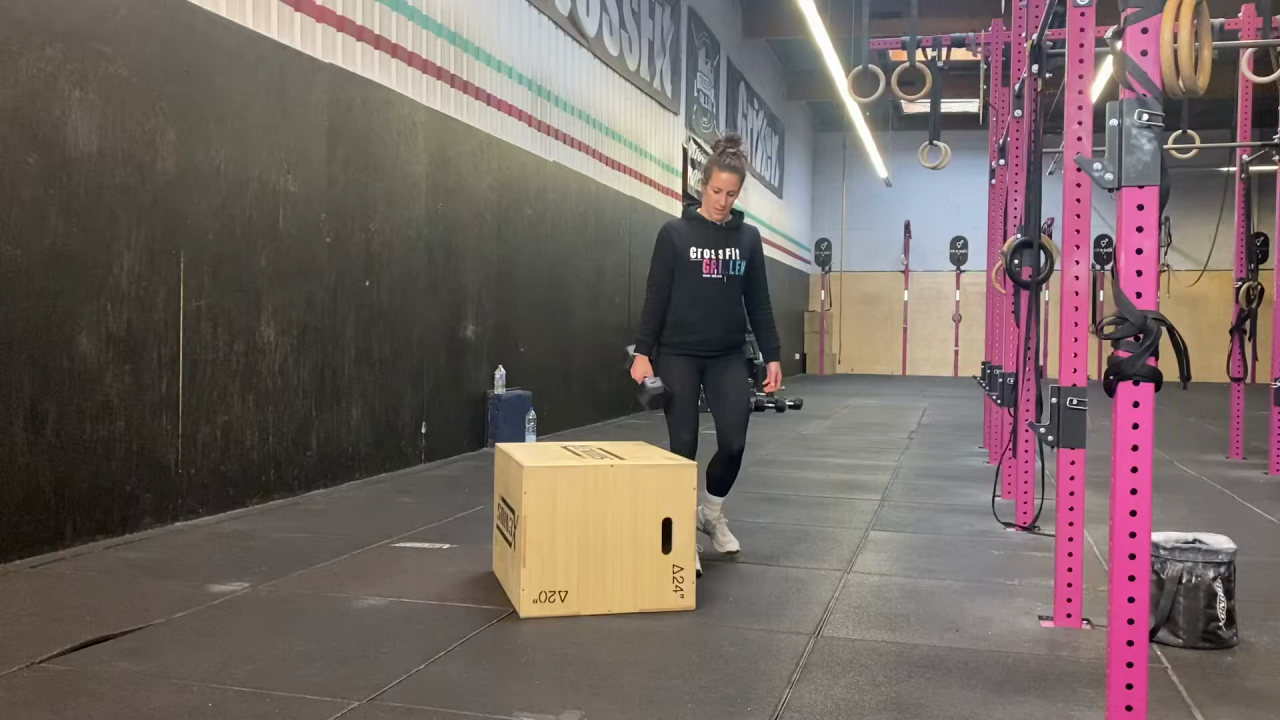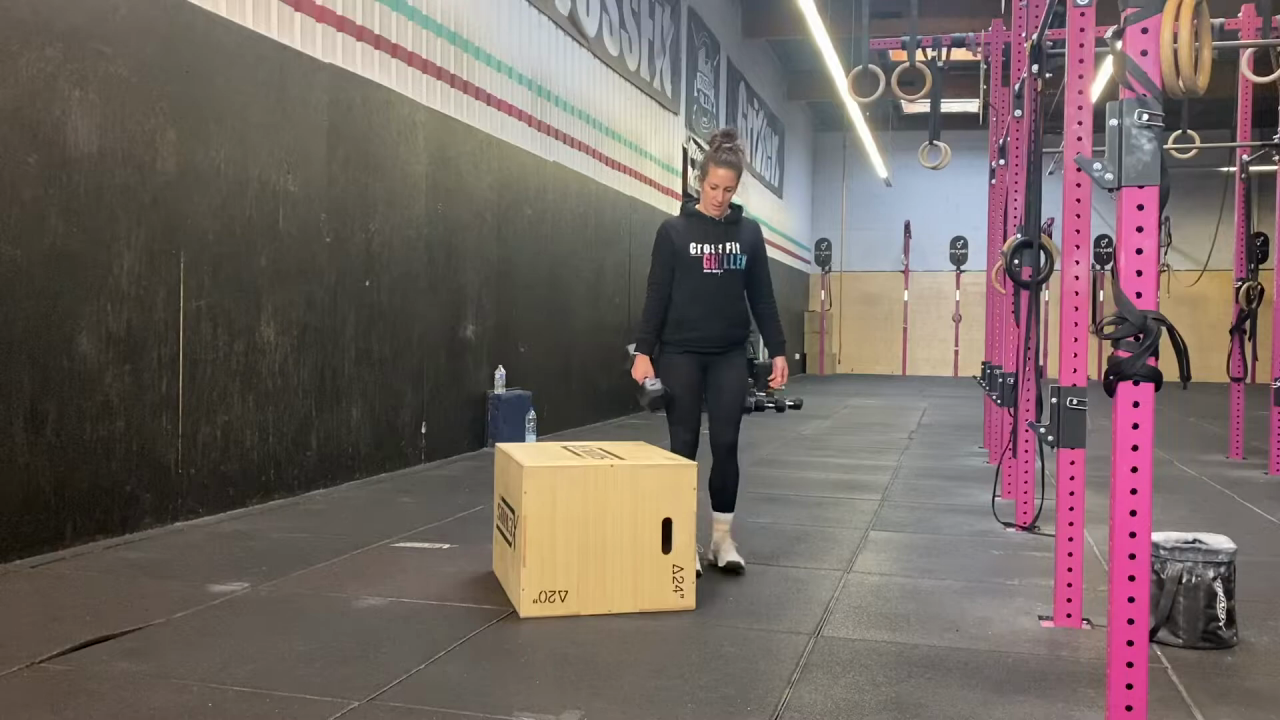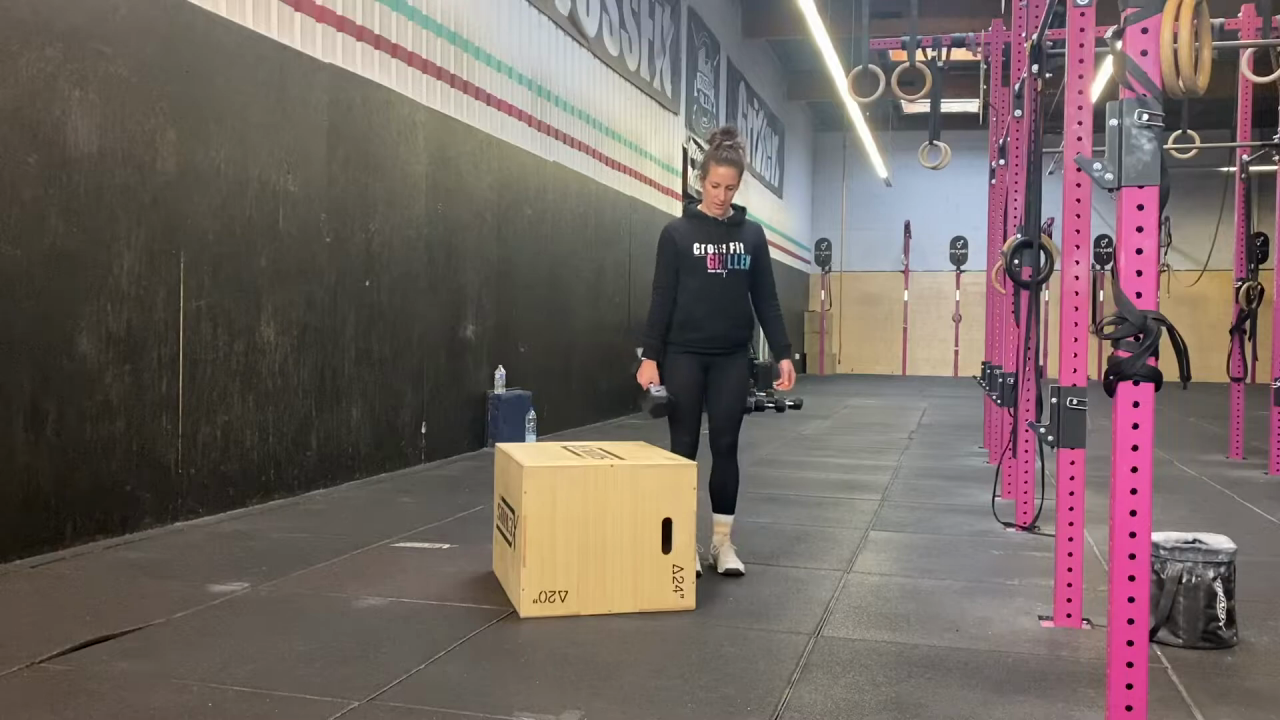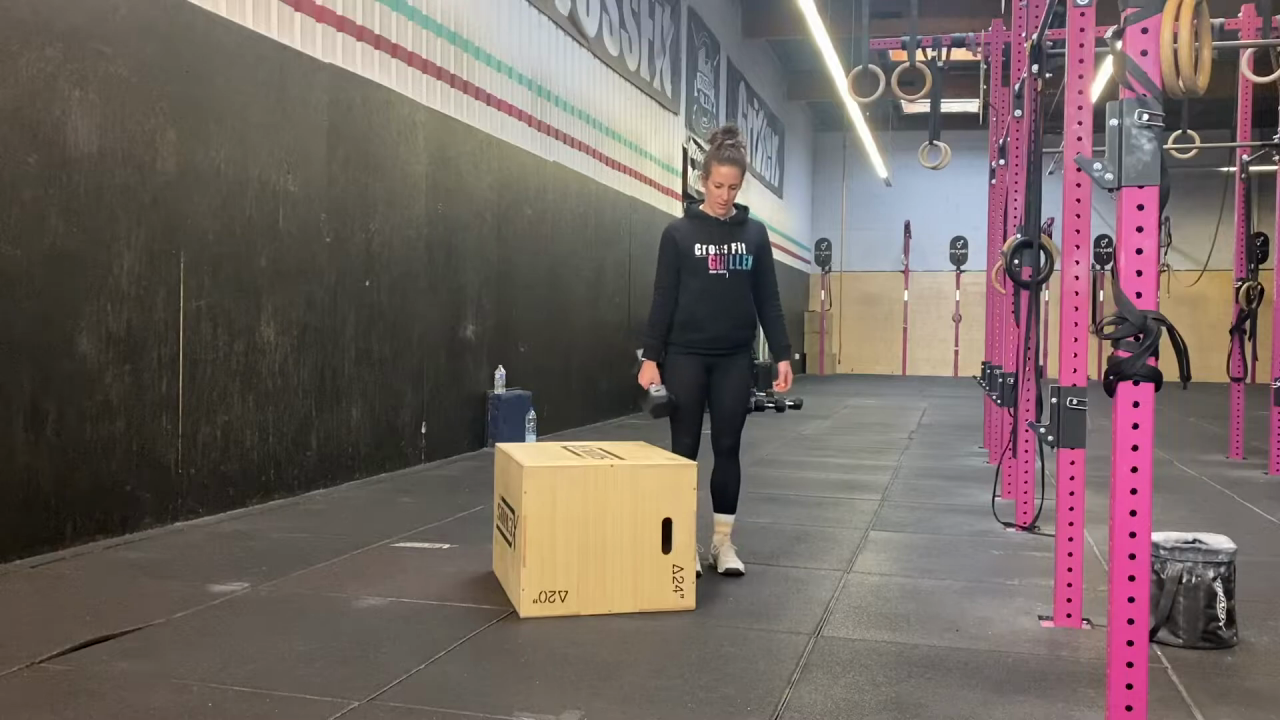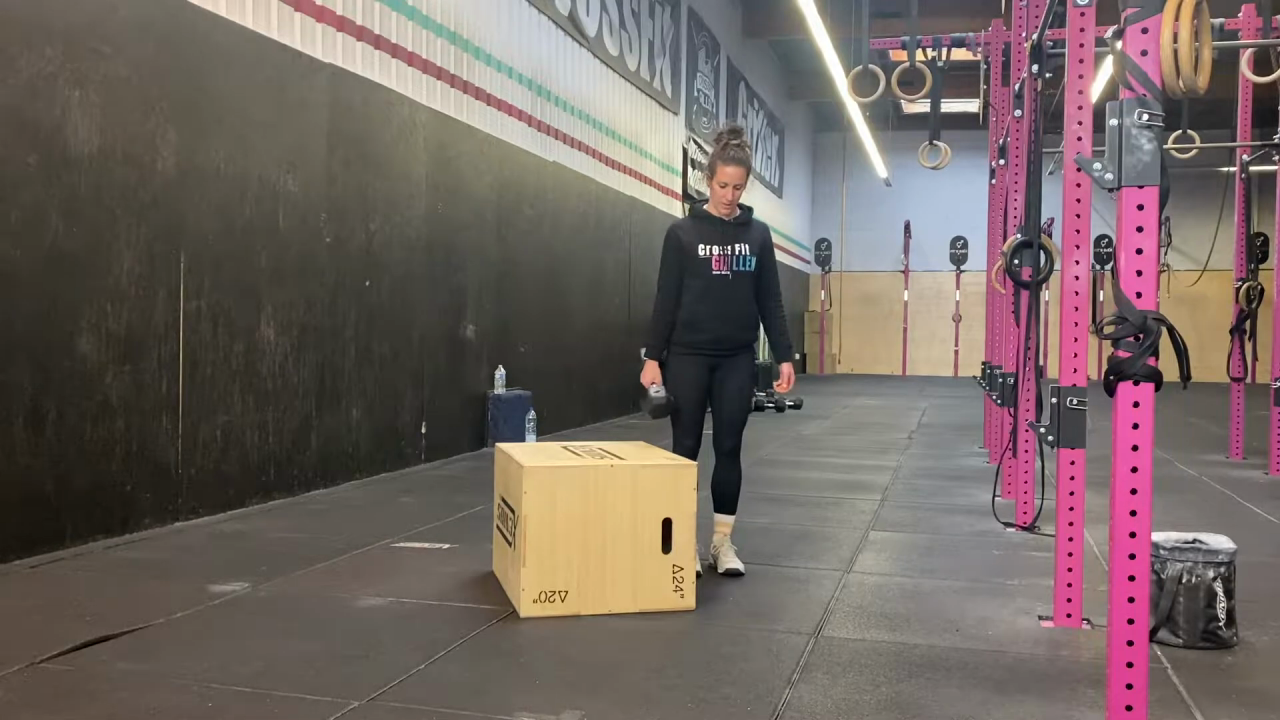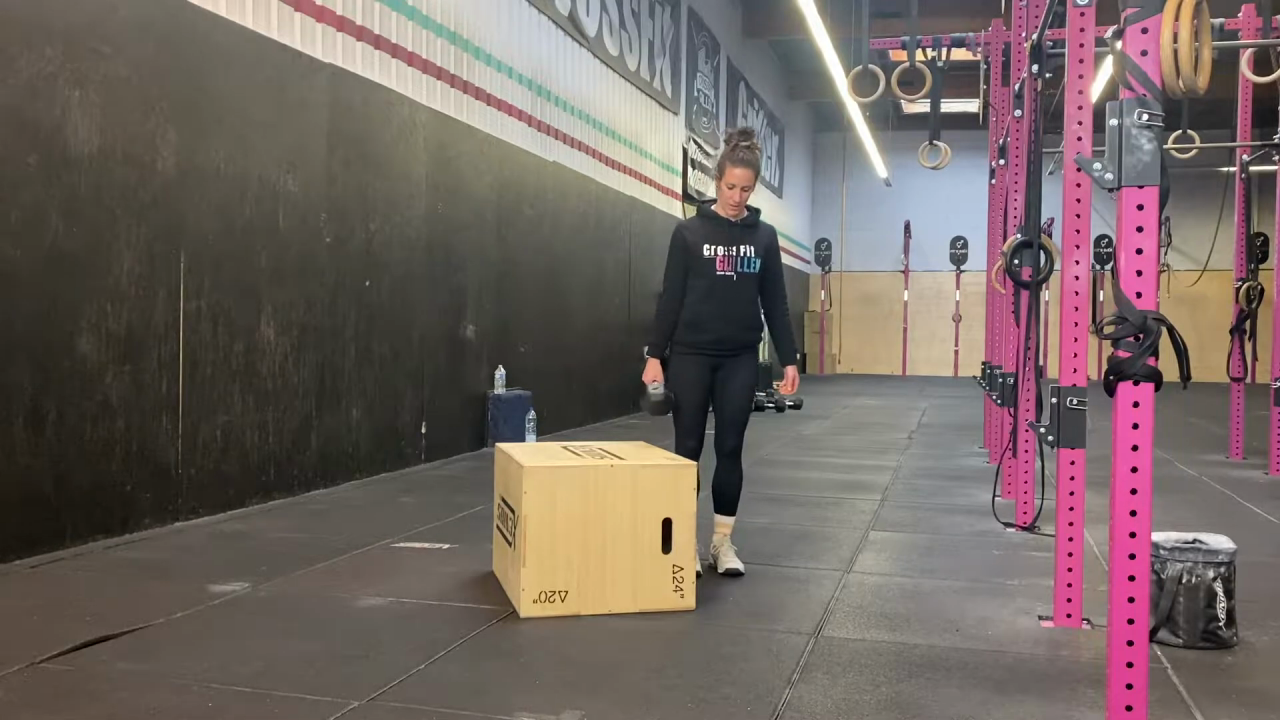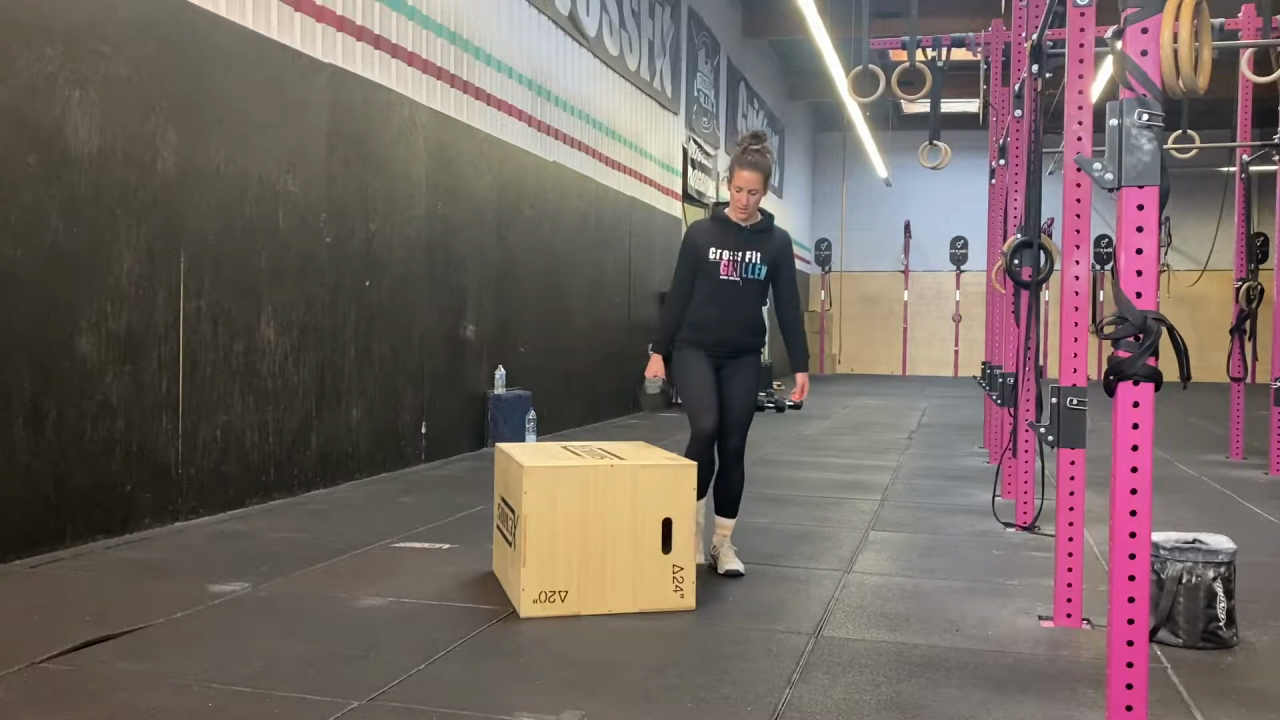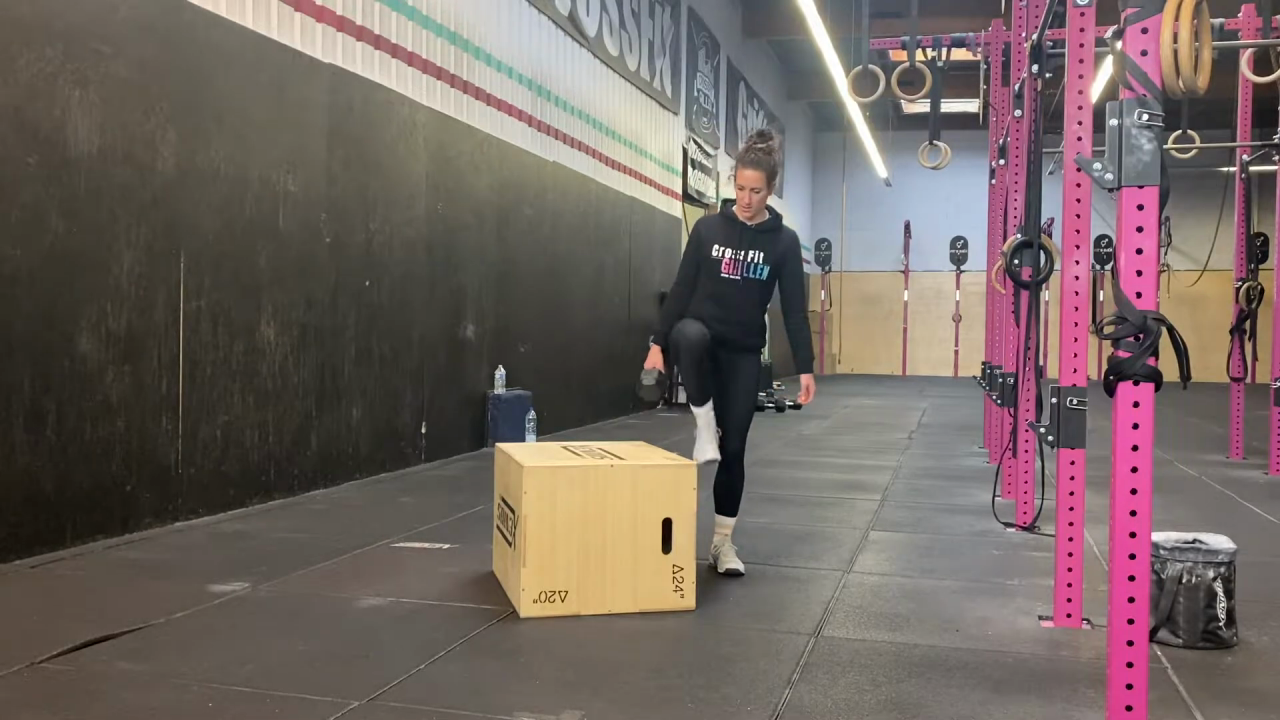
dt=0.2s
person 1, frame 1
left shoulder: (748, 237)
right shoulder: (674, 233)
left elbow: (759, 301)
right elbow: (656, 296)
left wrist: (772, 355)
right wrist: (643, 352)
left hip: (728, 356)
right hip: (678, 354)
left knee: (734, 443)
right knee: (684, 445)
left ankle: (709, 508)
person 1, frame 2
left shoulder: (749, 232)
right shoulder: (673, 230)
left elbow: (762, 297)
right elbow: (657, 294)
left wrist: (778, 350)
right wrist: (643, 351)
left hip: (729, 355)
right hip: (680, 353)
left knee: (727, 445)
right knee: (684, 445)
left ankle: (722, 537)
person 1, frame 3
left shoulder: (752, 233)
right shoulder: (677, 232)
left elbow: (766, 299)
right elbow: (661, 298)
left wrist: (783, 354)
right wrist: (649, 357)
left hip: (732, 357)
right hip: (683, 355)
left knee: (725, 448)
right knee: (684, 447)
left ankle: (722, 542)
person 1, frame 4
left shoulder: (754, 233)
right shoulder: (679, 232)
left elbow: (768, 299)
right elbow: (663, 299)
left wrist: (782, 355)
right wrist: (650, 357)
left hip: (735, 358)
right hip: (686, 355)
left knee: (727, 448)
right knee: (685, 448)
left ankle: (723, 541)
person 1, frame 5
left shoulder: (758, 234)
right shoulder: (682, 232)
left elbow: (770, 300)
right elbow: (666, 298)
left wrist: (784, 356)
right wrist: (652, 357)
left hip: (738, 358)
right hip: (688, 355)
left knee: (728, 449)
right knee: (685, 449)
left ankle: (723, 541)
person 1, frame 6
left shoulder: (765, 236)
right shoulder: (689, 231)
left elbow: (774, 302)
right elbow: (670, 297)
left wrist: (789, 359)
right wrist: (655, 355)
left hip: (740, 358)
right hip: (690, 353)
left knee: (730, 448)
right knee: (688, 449)
left ankle: (723, 541)
person 1, frame 7
left shoulder: (777, 241)
right shoulder: (701, 232)
left elbow: (788, 308)
right elbow: (678, 294)
left wrist: (800, 366)
right wrist: (658, 351)
left hip: (743, 356)
right hip: (694, 346)
left knee: (733, 449)
right knee: (705, 430)
left ankle: (724, 541)
right ankle: (696, 526)
person 1, frame 8
left shoulder: (784, 241)
right shoulder: (708, 227)
left elbow: (794, 307)
right elbow: (681, 286)
left wrist: (805, 368)
right wrist: (658, 342)
left hip: (742, 351)
right hip: (696, 340)
left knee: (733, 447)
right knee: (692, 336)
left ankle: (723, 541)
right ankle: (704, 427)
